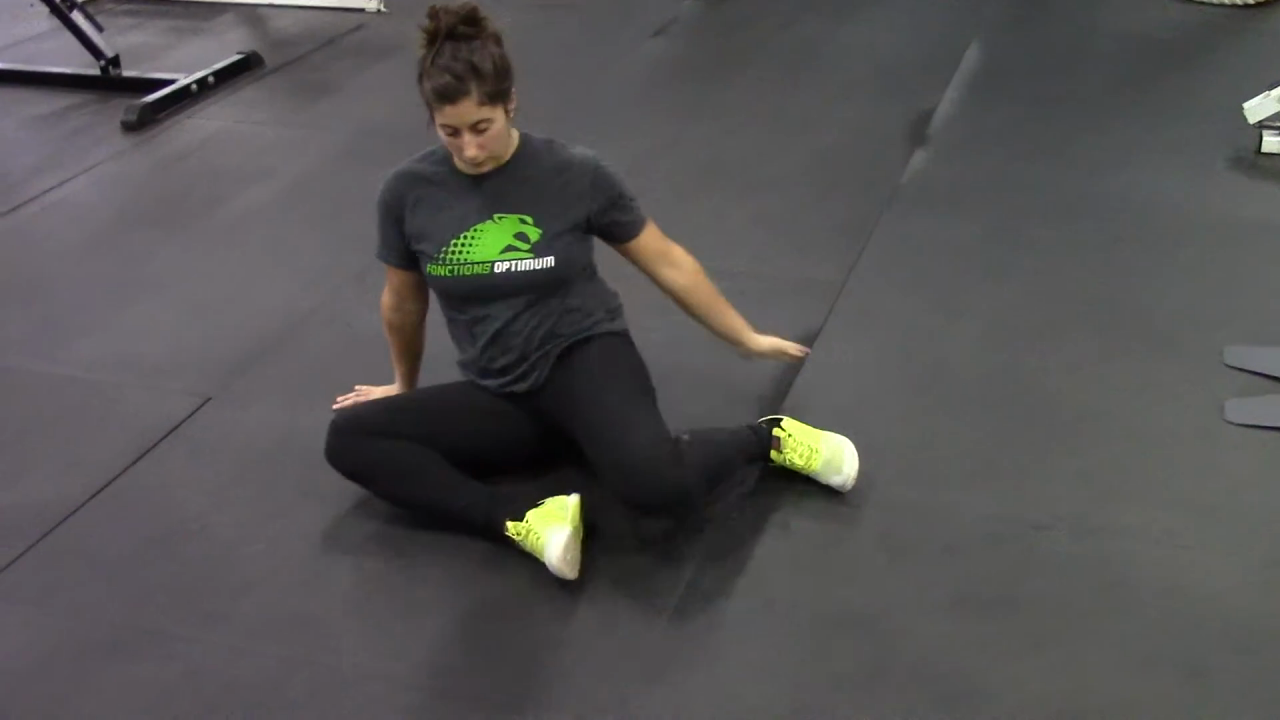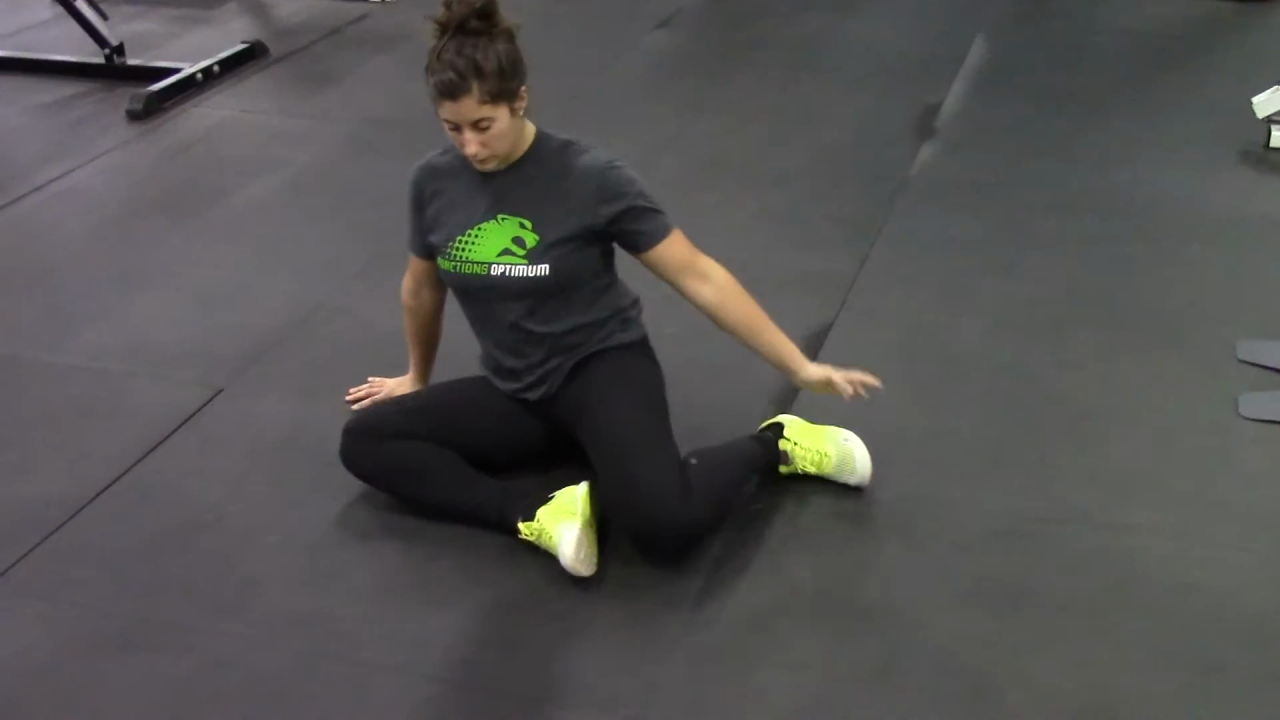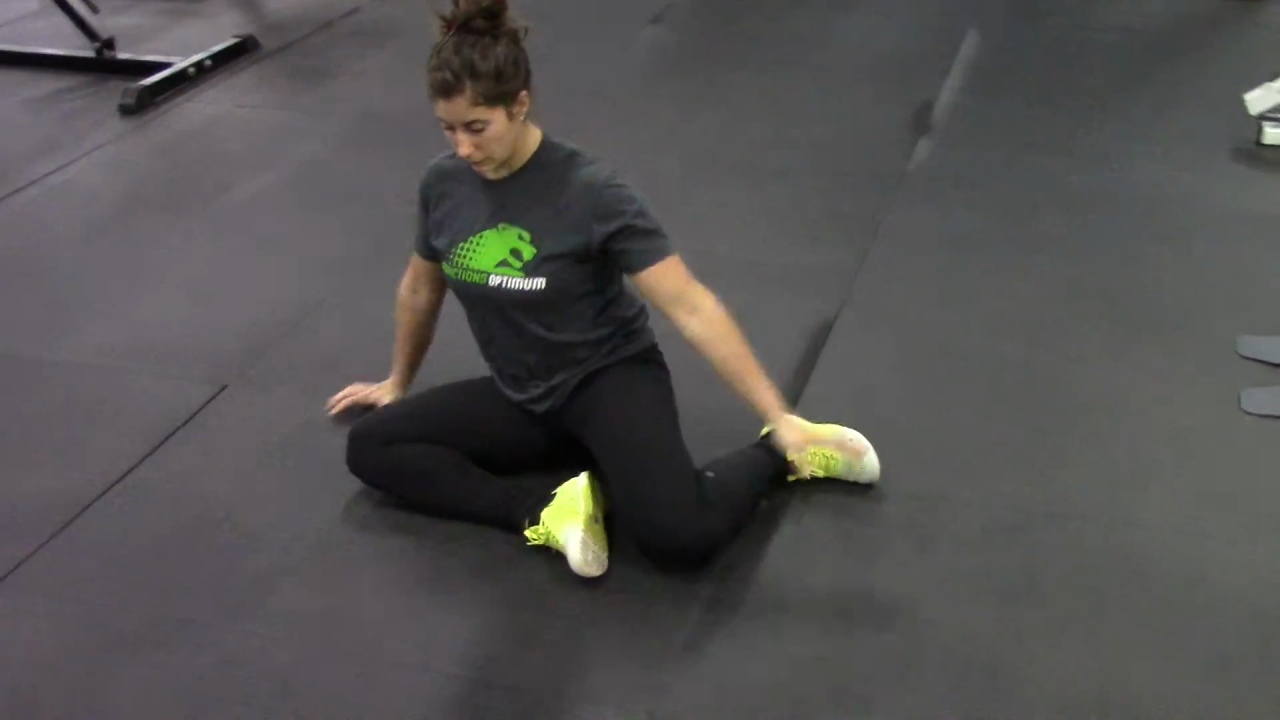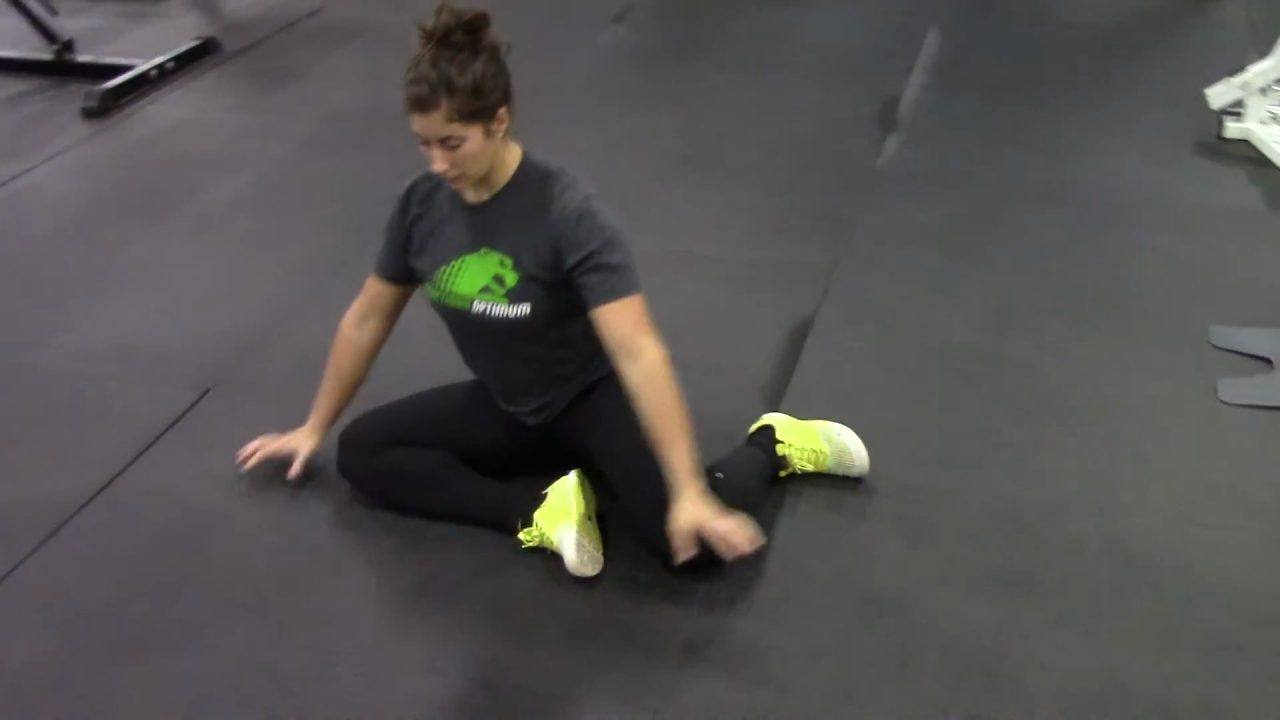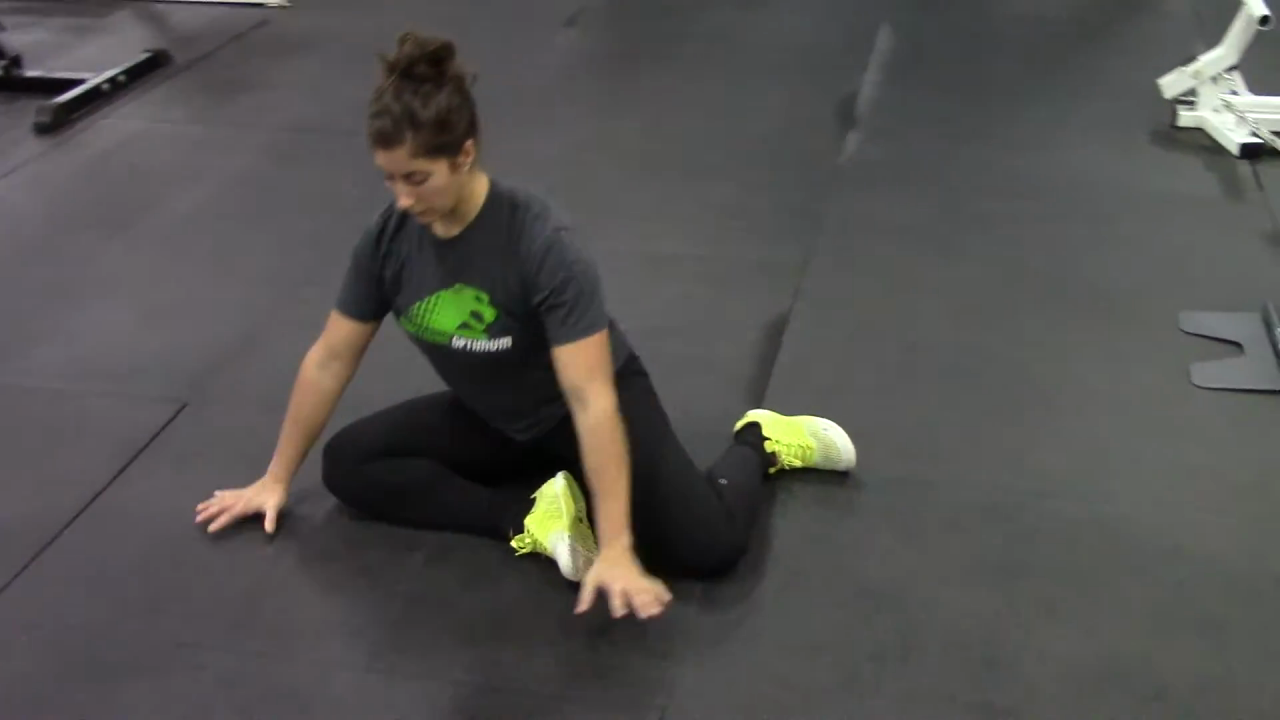
dt=0.2s
person 1, frame 1
left shoulder: (576, 174)
right shoulder: (408, 190)
left elbow: (666, 262)
right elbow: (402, 300)
left wrist: (748, 339)
right wrist: (404, 384)
left hip: (584, 357)
right hip: (500, 395)
left knee: (654, 483)
right knee: (350, 439)
left ankle: (769, 439)
right ankle: (523, 515)
person 1, frame 2
left shoulder: (591, 179)
right shoulder: (434, 180)
left elbow: (697, 275)
right elbow: (421, 287)
left wrist: (799, 366)
right wrist: (416, 376)
left hip: (601, 366)
right hip: (515, 393)
left knee: (664, 522)
right knee: (364, 441)
left ankle: (775, 445)
right ankle: (539, 510)
person 1, frame 3
left shoulder: (591, 193)
right shoulder: (443, 184)
left elbow: (691, 305)
right elbow: (420, 288)
left wrist: (775, 417)
right wrist: (397, 383)
left hip: (609, 379)
right hip: (521, 400)
left knee: (682, 536)
right knee: (372, 448)
left ankle: (785, 444)
right ankle: (545, 509)
person 1, frame 4
left shoulder: (570, 215)
right shoulder: (420, 203)
left elbow: (639, 354)
right elbow: (367, 319)
left wrist: (690, 490)
right wrist: (314, 427)
left hip: (594, 393)
right hip: (509, 407)
left knee: (695, 543)
right knee: (361, 452)
left ankle: (770, 446)
right ankle: (538, 512)
person 1, frame 5
left shoulder: (546, 247)
right shoulder: (388, 238)
left elbow: (592, 403)
right elbow: (329, 361)
left wrist: (617, 549)
right wrist: (276, 479)
left hip: (587, 400)
right hip: (493, 423)
left knee: (707, 545)
right knee: (346, 465)
left ankle: (759, 444)
right ankle: (528, 516)
